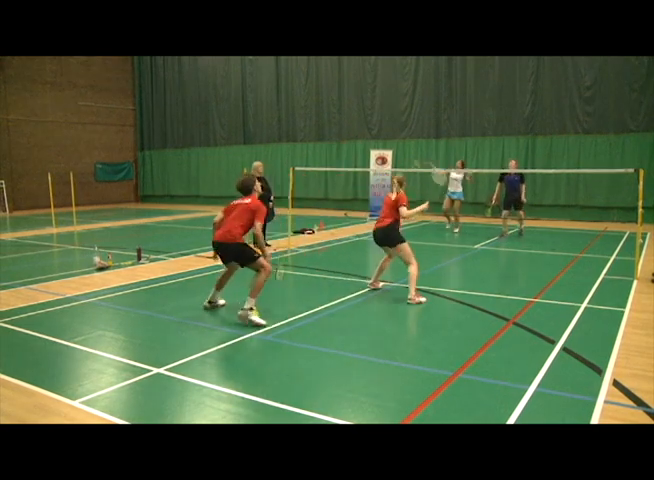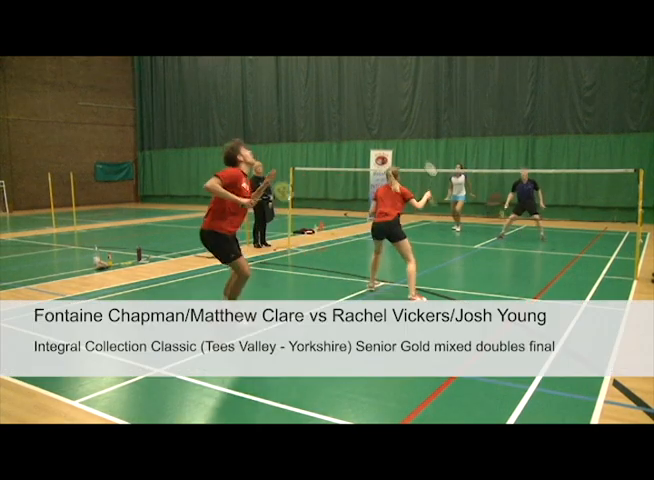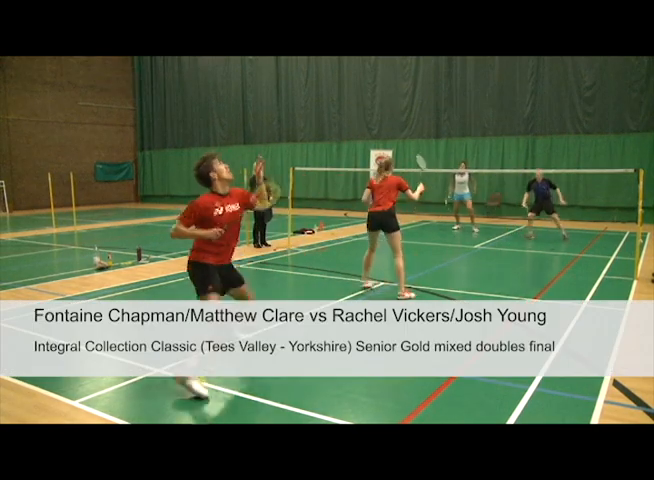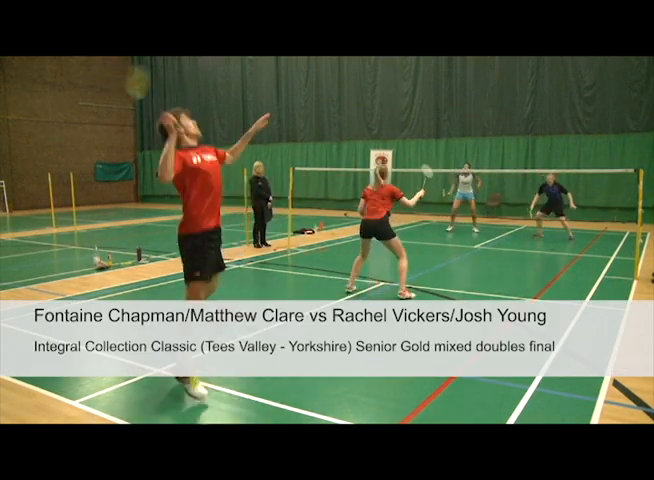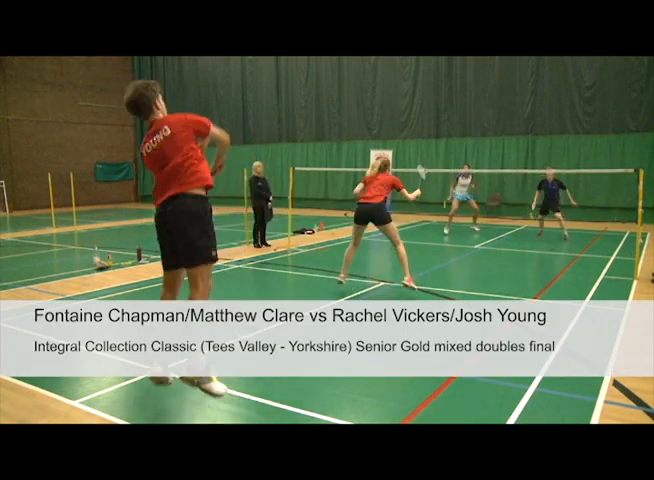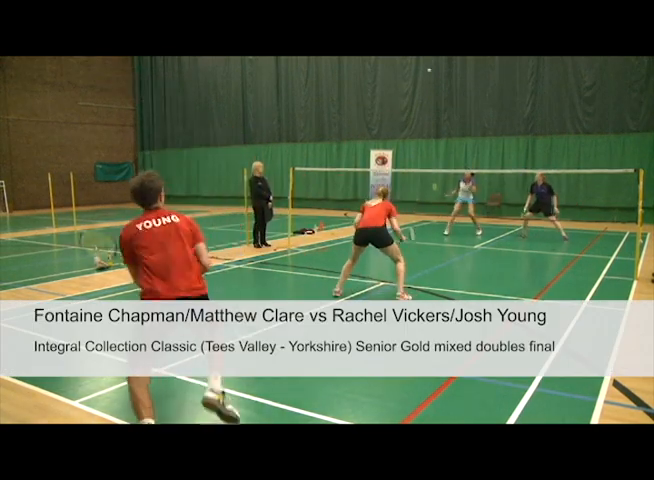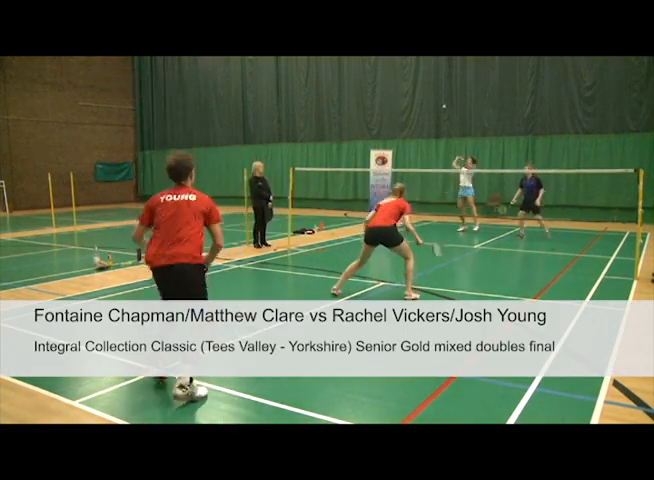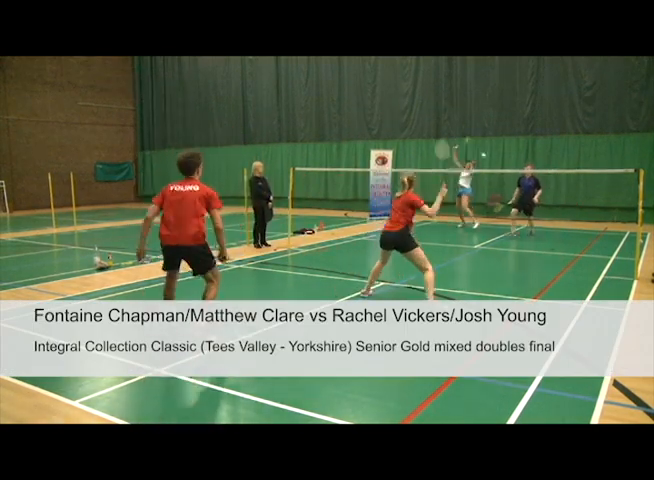
dt=0.3s
person 1, frame 1
left shoulder: (235, 203)
right shoulder: (259, 206)
left elbow: (216, 221)
right elbow: (257, 231)
left wrist: (217, 244)
right wrist: (265, 253)
left hip: (219, 241)
right hip: (232, 241)
left knee: (232, 267)
right knee: (265, 269)
left ankle: (212, 300)
right ankle: (247, 310)
person 1, frame 2
left shoulder: (245, 180)
right shoulder: (232, 173)
left elbow: (250, 199)
right elbow: (209, 185)
left wrist: (265, 184)
right wrist: (238, 199)
left hip: (227, 233)
right hip: (215, 232)
left knee: (241, 271)
right knee: (244, 272)
person 1, frame 3
left shoulder: (239, 195)
right shoulder: (202, 203)
left elbow: (261, 205)
right elbow: (176, 231)
right wrist: (205, 233)
left hip: (224, 263)
right hip: (203, 264)
left knee: (248, 298)
right ankle: (188, 373)
person 1, frame 4
left shoulder: (209, 152)
right shoulder: (179, 156)
left elbow: (231, 156)
right elbow: (165, 176)
left wrist: (253, 130)
right wrist: (172, 138)
left hip: (210, 230)
right hip: (195, 234)
left knee: (205, 294)
right knee: (195, 302)
right ankle: (186, 372)
person 1, frame 5
left shoulder: (146, 147)
right shoulder: (181, 121)
right elbow: (223, 139)
right wrist: (217, 165)
left hip: (166, 210)
right hip: (191, 211)
left knee: (170, 287)
right knee: (201, 288)
person 1, frame 6
left shoulder: (128, 232)
right shoulder: (185, 221)
right elbow: (205, 263)
left hip: (155, 304)
right hip: (193, 298)
left ankle: (147, 425)
right ankle: (215, 391)
person 1, frame 7
left shoulder: (156, 200)
right shoulder: (204, 201)
left elbow: (136, 237)
right elbow: (219, 243)
right wrist: (206, 262)
left hip: (159, 264)
right hip: (189, 264)
right ankle: (184, 384)
person 1, frame 8
left shoulder: (168, 190)
right shoulder: (207, 192)
left elbow: (149, 217)
right elbow: (219, 225)
left wrist: (141, 245)
right wrist: (223, 250)
left hip: (169, 243)
right hip: (195, 244)
left knee: (171, 276)
right knee: (213, 280)
person 2, frame 1
left shoulder: (389, 196)
right shoulder: (401, 196)
right elbow: (404, 215)
right wrist: (421, 208)
left hip: (377, 232)
right hip: (389, 231)
left knee: (390, 255)
right knee: (412, 263)
left ankle: (374, 282)
right ankle: (412, 295)
person 2, frame 2
left shoulder: (379, 191)
right shoulder: (402, 190)
left elbow: (371, 212)
right elbow: (418, 206)
right wrist: (426, 196)
left hip: (377, 225)
right hip: (392, 225)
left knee: (377, 252)
right knee: (410, 260)
left ankle: (372, 282)
right ankle: (413, 295)
person 2, frame 3
left shoulder: (373, 181)
right shoulder: (397, 180)
left elbow: (364, 199)
right elbow: (414, 197)
right wrist: (419, 188)
left hip: (373, 215)
right hip: (387, 216)
left knee: (371, 249)
right knee: (398, 254)
left ankle: (366, 280)
right ankle: (402, 291)
person 2, frame 4
left shoulder: (368, 189)
right shoulder: (391, 188)
left elbow: (360, 210)
right elbow: (410, 204)
right wrist: (419, 194)
left hip: (365, 224)
right hip: (381, 224)
left knee: (363, 255)
right knee: (402, 256)
left ankle: (351, 285)
right ankle: (403, 290)
person 2, frame 5
left shoulder: (369, 176)
right shoulder: (392, 179)
left elbow: (356, 192)
right elbow: (409, 197)
right wrist: (416, 193)
left hip: (362, 208)
right hip: (377, 208)
left knee: (354, 244)
right knee: (398, 243)
left ankle: (343, 275)
right ankle: (407, 277)
person 2, frame 6
left shoulder: (367, 204)
right shoulder: (389, 206)
left elbow: (356, 222)
right elbow: (395, 227)
right wrist: (402, 236)
left hip: (361, 231)
right hip: (379, 231)
left knee: (352, 260)
right knee: (399, 260)
left ankle: (338, 288)
right ankle: (401, 292)
person 2, frame 7
left shoulder: (382, 202)
right shoulder: (404, 204)
left elbow: (367, 220)
right elbow: (408, 225)
left wrist: (368, 235)
right wrist: (418, 238)
left hip: (372, 230)
right hip: (388, 231)
left knee: (360, 262)
right knee: (409, 257)
left ankle: (337, 287)
right ankle: (409, 292)
person 2, frame 8
left shoulder: (397, 197)
right shoulder: (413, 198)
right elbow: (431, 213)
right wrist: (441, 195)
left hip: (386, 236)
right hip: (401, 237)
left knee: (382, 261)
right knee: (427, 268)
left ankle: (366, 289)
right ankle: (431, 300)
